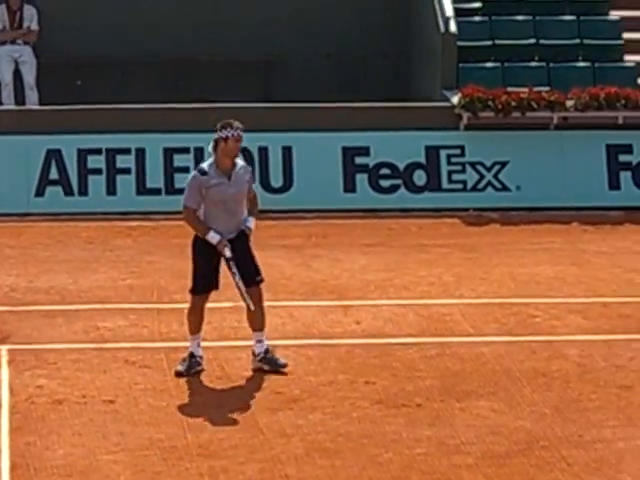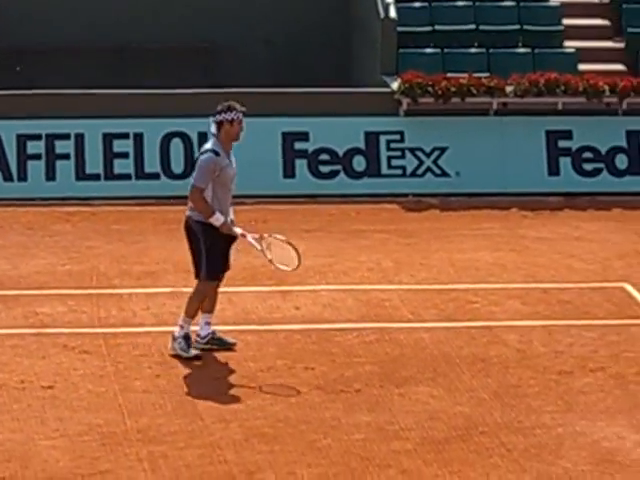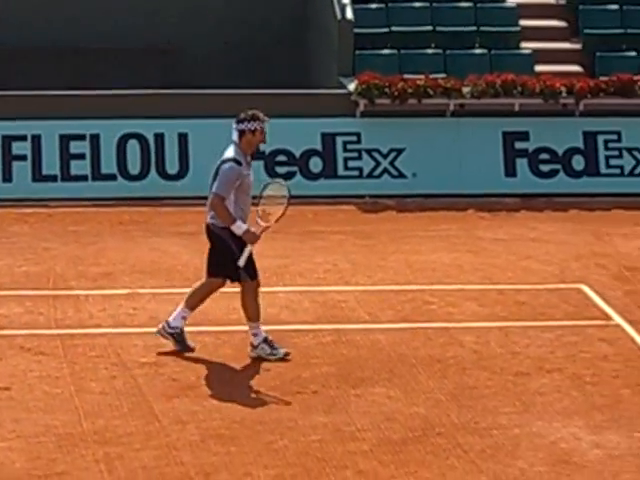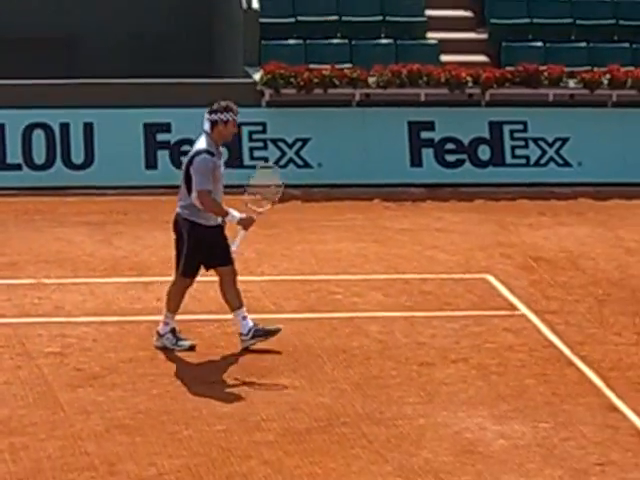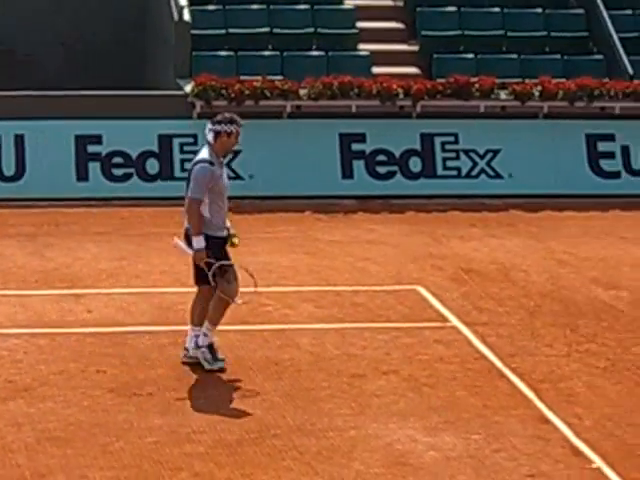
dt=0.4s
person 1, frame 1
left shoulder: (244, 169)
right shoulder: (201, 176)
left elbow: (252, 198)
right elbow: (189, 214)
left wrist: (250, 223)
right wrist: (216, 238)
left hip: (237, 239)
right hip: (207, 242)
left knee: (256, 292)
right knee: (198, 299)
left ankle: (260, 352)
right ankle: (194, 355)
person 1, frame 2
left shoulder: (226, 152)
right shoulder: (210, 157)
right elbow: (195, 195)
left wrist: (229, 217)
right wrist: (220, 222)
left hip: (214, 225)
right hip: (203, 226)
left knee: (212, 281)
right knee: (209, 282)
left ankle: (205, 333)
right ankle: (180, 337)
person 1, frame 3
left shoulder: (241, 158)
right shoulder: (233, 165)
right elbow: (216, 203)
left wrist: (241, 229)
right wrist: (243, 230)
left hip: (228, 230)
right hip: (225, 232)
left knee: (213, 282)
right knee: (251, 285)
left ankle: (173, 326)
right ankle: (258, 342)
person 1, frame 4
left shoulder: (212, 150)
right shoulder: (204, 156)
right elbow: (205, 200)
right wrist: (236, 216)
left hip: (211, 225)
right hip: (192, 225)
left knee: (228, 274)
right knee: (185, 279)
left ankle: (247, 330)
right ankle: (165, 332)
person 1, frame 5
left shoulder: (216, 162)
right shoulder: (205, 166)
right elbow: (192, 207)
left wrist: (228, 228)
right wrist: (198, 246)
left hip: (214, 237)
right hip: (206, 239)
left knee: (206, 291)
right knee: (227, 289)
left ankle: (193, 346)
right ankle: (203, 342)
